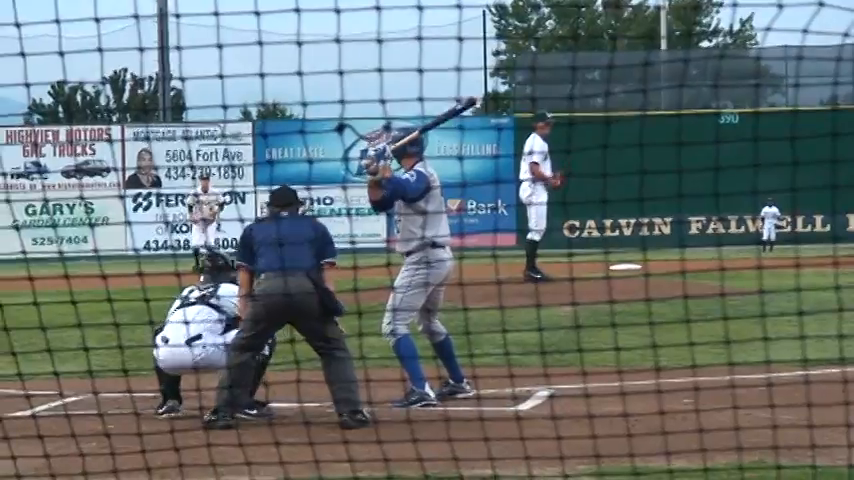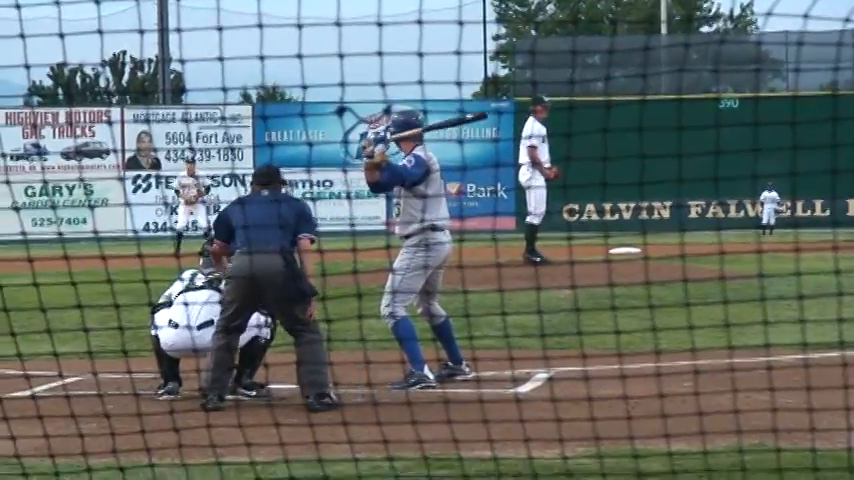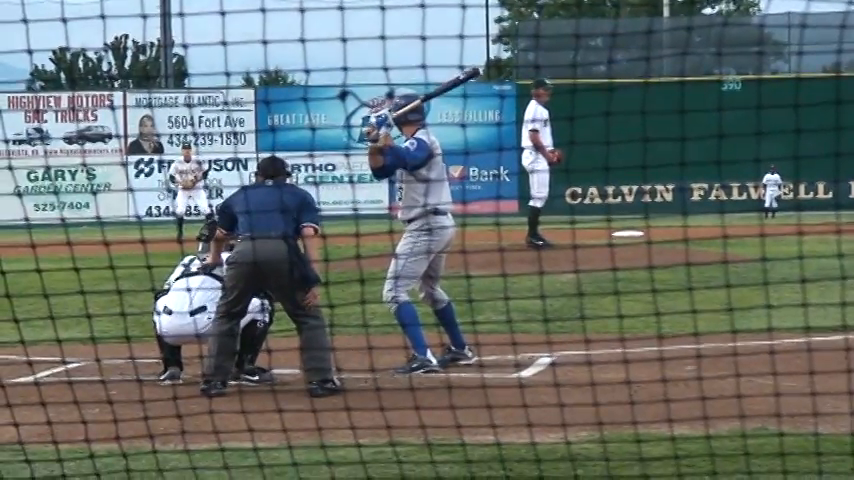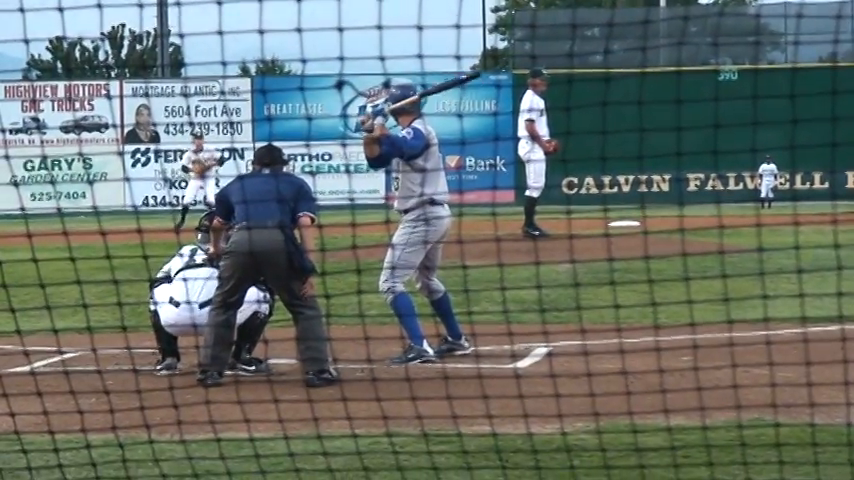
dt=0.5s
person 1, frame 1
left shoulder: (420, 174)
right shoulder: (411, 177)
left elbow: (400, 190)
right elbow: (379, 204)
left wrist: (382, 166)
right wrist: (373, 176)
left hip: (424, 260)
right hip: (436, 258)
left knee: (394, 325)
right knee: (429, 321)
left ankle: (421, 390)
right ankle: (458, 382)
person 1, frame 2
left shoulder: (420, 158)
right shoulder: (413, 160)
left elbow: (400, 177)
right elbow: (377, 185)
left wrist: (381, 151)
right wrist: (370, 159)
left hip: (422, 243)
right hip: (435, 241)
left knee: (392, 307)
right knee: (428, 304)
left ankle: (420, 372)
right ankle: (457, 364)
person 1, frame 3
left shoulder: (422, 141)
right shoulder: (413, 144)
left elbow: (402, 160)
right elbow: (380, 170)
left wrist: (383, 134)
right wrist: (374, 143)
left hip: (425, 227)
right hip: (438, 225)
left knee: (394, 292)
right knee: (430, 288)
left ankle: (423, 357)
right ankle: (460, 349)
person 1, frame 4
left shoulder: (419, 131)
right shoulder: (409, 134)
left elbow: (398, 147)
right elbow: (376, 160)
left wrist: (379, 125)
right wrist: (369, 133)
left hip: (421, 217)
right hip: (434, 215)
left knee: (390, 282)
right knee: (427, 279)
left ankle: (419, 347)
right ankle: (456, 339)
person 2, frame 1
left shoulder: (253, 230)
right shoulder: (316, 227)
left elbow: (245, 280)
right elbow: (325, 274)
left wrist: (245, 321)
right wrist: (332, 310)
left hip: (267, 292)
right hip: (308, 291)
left knee: (241, 349)
right knee: (335, 350)
left ankle: (224, 412)
right ankle: (351, 412)
person 2, frame 2
left shoulder: (235, 207)
right shoulder: (296, 205)
left elbow: (217, 251)
right elbow: (304, 248)
left wrist: (222, 268)
right wrist: (307, 290)
left hip: (242, 269)
right hip: (280, 268)
left knee: (225, 331)
right knee: (307, 331)
left ankle: (212, 394)
right ankle: (317, 394)
person 2, frame 3
left shoulder: (239, 196)
right shoulder: (300, 195)
left elbow: (220, 235)
right elbow: (309, 235)
left wrist: (214, 258)
right wrist: (312, 280)
left hip: (244, 254)
right hip: (283, 254)
left knee: (226, 316)
right knee: (309, 316)
left ankle: (214, 380)
right ankle: (321, 380)
person 2, frame 4
left shoulder: (235, 185)
right shoulder: (296, 184)
left elbow: (217, 225)
right elbow: (305, 224)
left wrist: (216, 249)
right wrist: (308, 268)
left hip: (240, 242)
right hip: (278, 242)
left knee: (222, 306)
right knee: (305, 306)
left ankle: (210, 370)
right ankle: (317, 371)
person 3, frame 1
left shoulder: (535, 140)
right shoulder: (537, 142)
right elbow: (534, 170)
left wrist: (551, 179)
right wrist: (551, 181)
left hip: (534, 188)
right hip: (535, 189)
left knee: (537, 229)
right knee: (537, 229)
left ankle: (531, 268)
right ankle: (529, 269)
person 3, frame 2
left shoulder: (535, 125)
right shoulder: (535, 125)
right elbow: (532, 153)
left wrist: (547, 169)
right wrist: (545, 171)
left hip: (535, 172)
right hip: (534, 173)
left knee: (537, 212)
right knee: (536, 212)
left ankle: (531, 250)
right ankle: (529, 252)
person 3, frame 3
left shoulder: (540, 108)
right shoulder: (535, 108)
right elbow: (534, 137)
left wrist: (550, 151)
right wrist: (547, 155)
left hip: (539, 156)
right hip: (537, 156)
left knee: (540, 196)
right knee: (539, 196)
left ankle: (534, 234)
right ankle: (531, 236)
person 3, frame 4
left shoulder: (537, 99)
right shoulder: (531, 98)
right elbow: (529, 127)
left wrist: (546, 141)
right wrist: (543, 145)
left hip: (536, 146)
right hip: (533, 146)
left knee: (536, 186)
right knee: (535, 185)
left ankle: (530, 224)
right ankle: (528, 225)
person 4, frame 1
left shoulder: (187, 292)
right shoulder: (233, 291)
left hip: (167, 358)
right hip: (205, 352)
left knee: (160, 336)
left ankle: (169, 401)
person 4, frame 2
left shoulder: (186, 276)
left elbow: (163, 304)
left hip: (171, 342)
right hip: (211, 338)
left knee: (159, 314)
right knee: (265, 321)
left ankle: (170, 383)
right ankle: (242, 384)
person 4, frame 3
left shoulder: (186, 261)
left elbow: (166, 291)
left hip: (168, 328)
right hip: (206, 325)
left knee: (162, 300)
right knee: (262, 304)
left ankle: (171, 368)
right ankle: (244, 369)
person 4, frame 4
left shoulder: (184, 251)
left elbow: (159, 280)
left hip: (171, 321)
left knee: (158, 290)
right knee: (262, 296)
left ankle: (168, 358)
right ankle: (241, 358)
